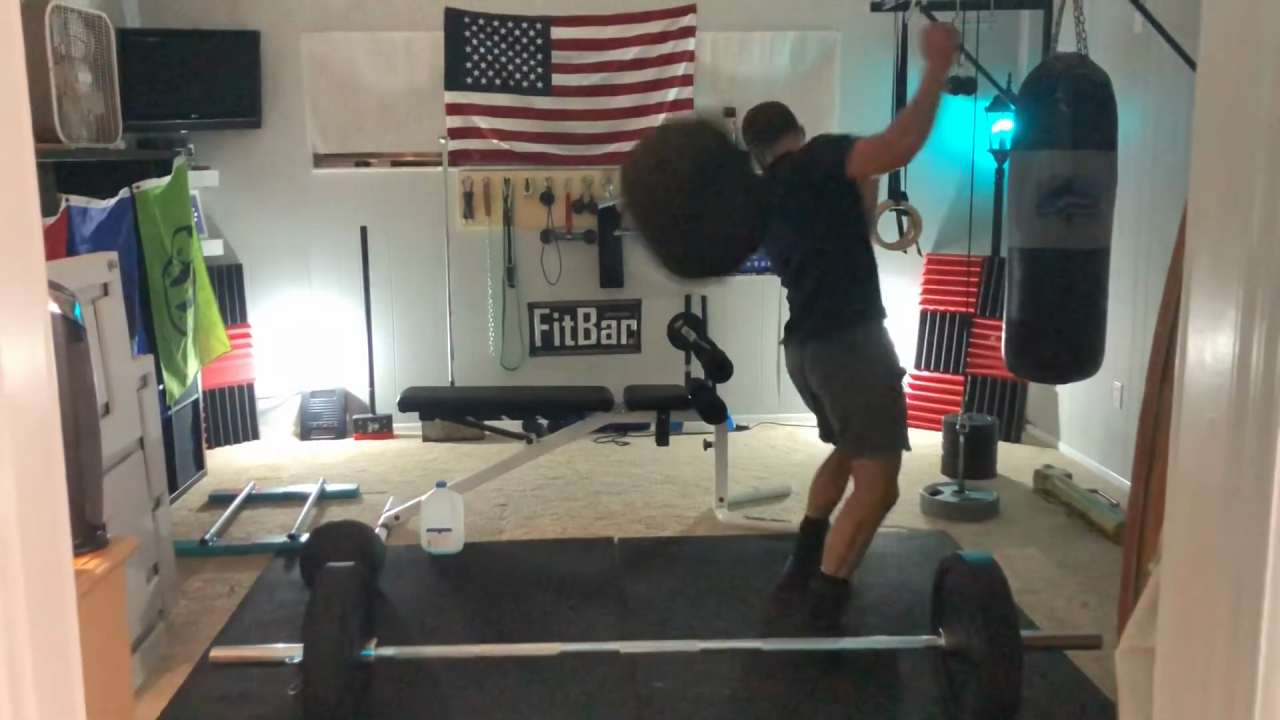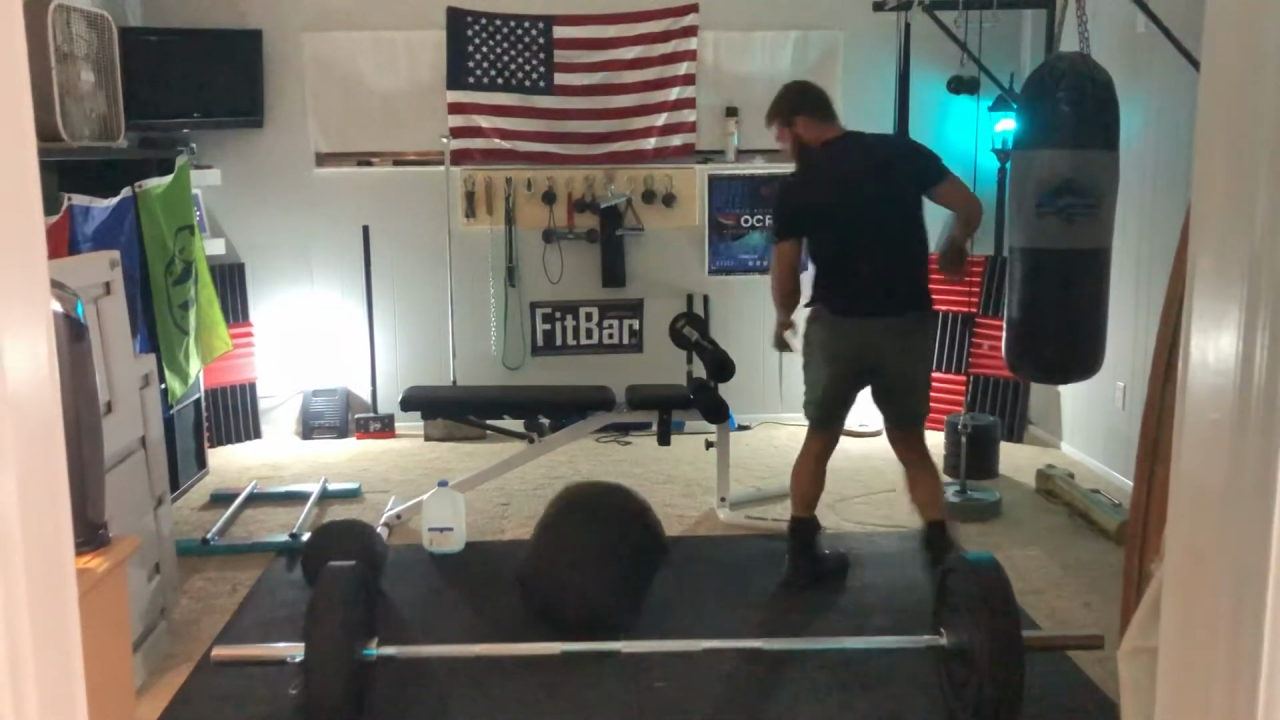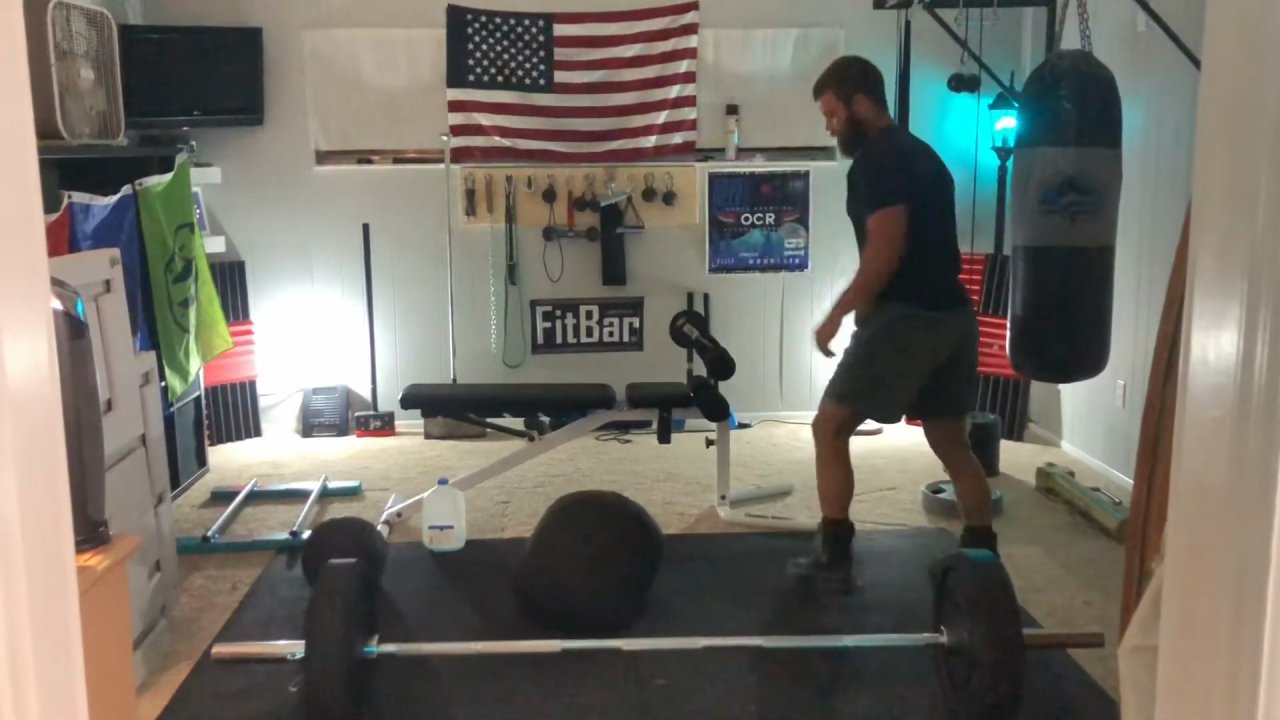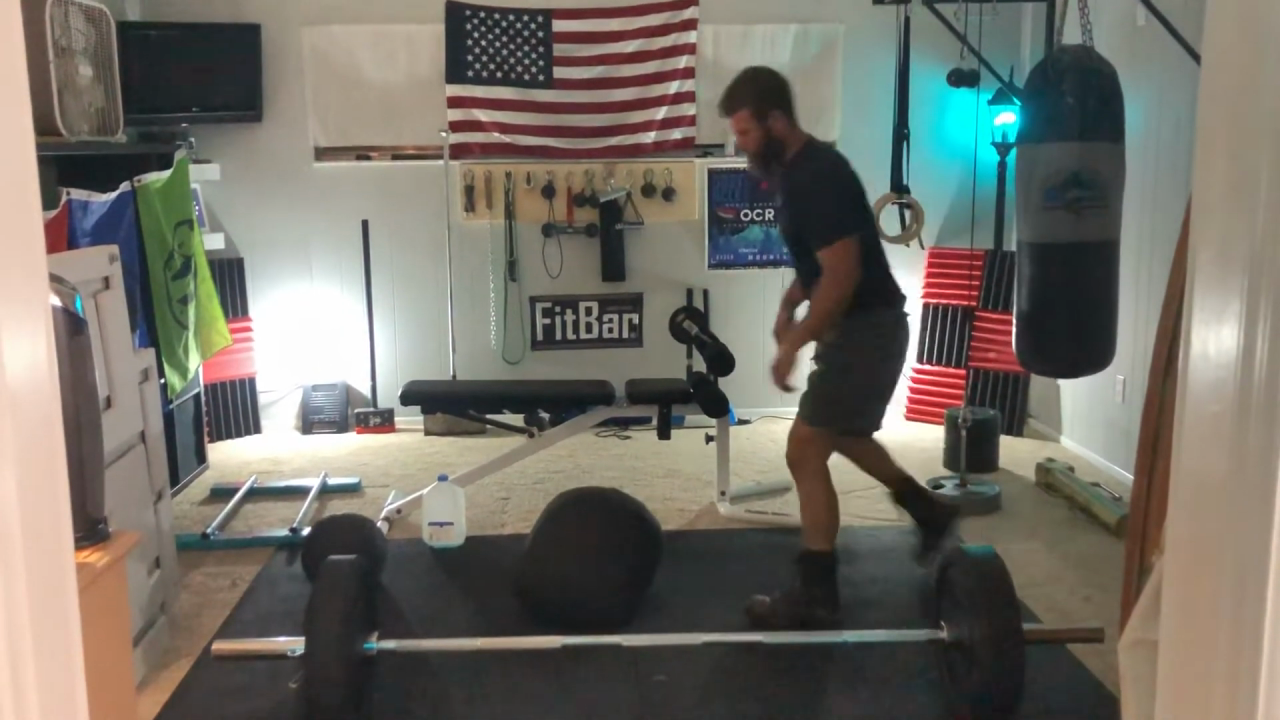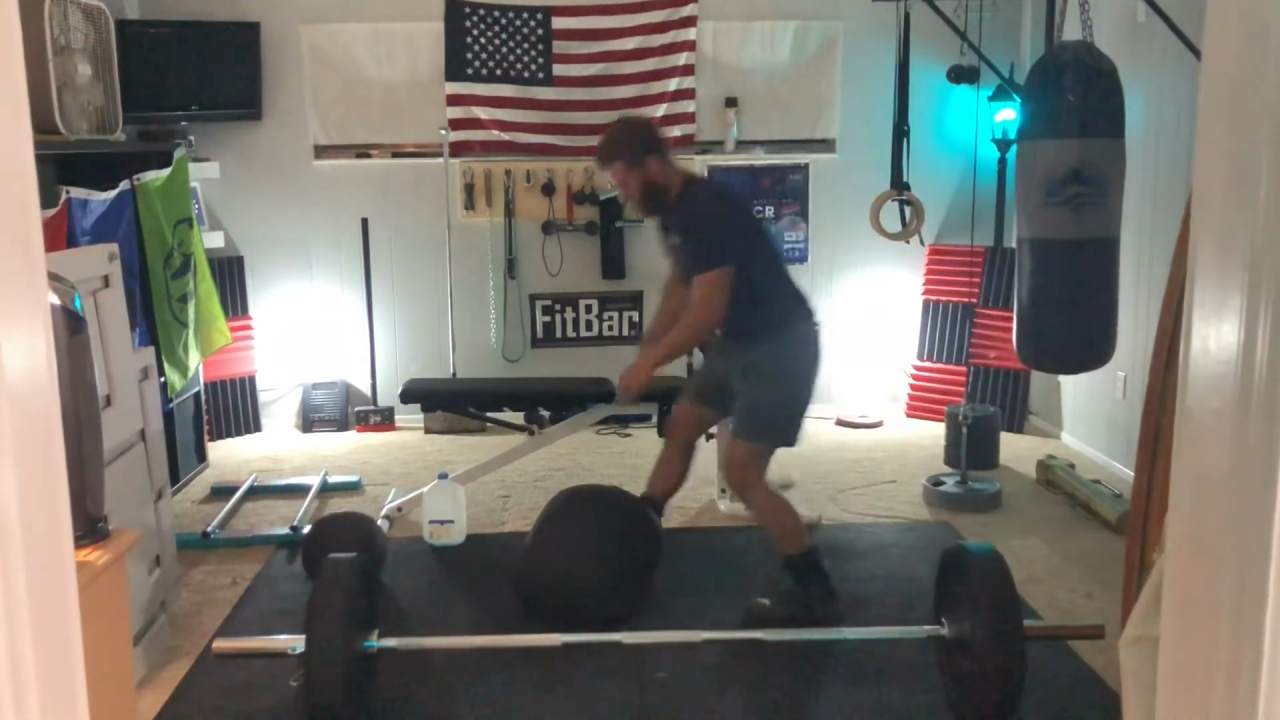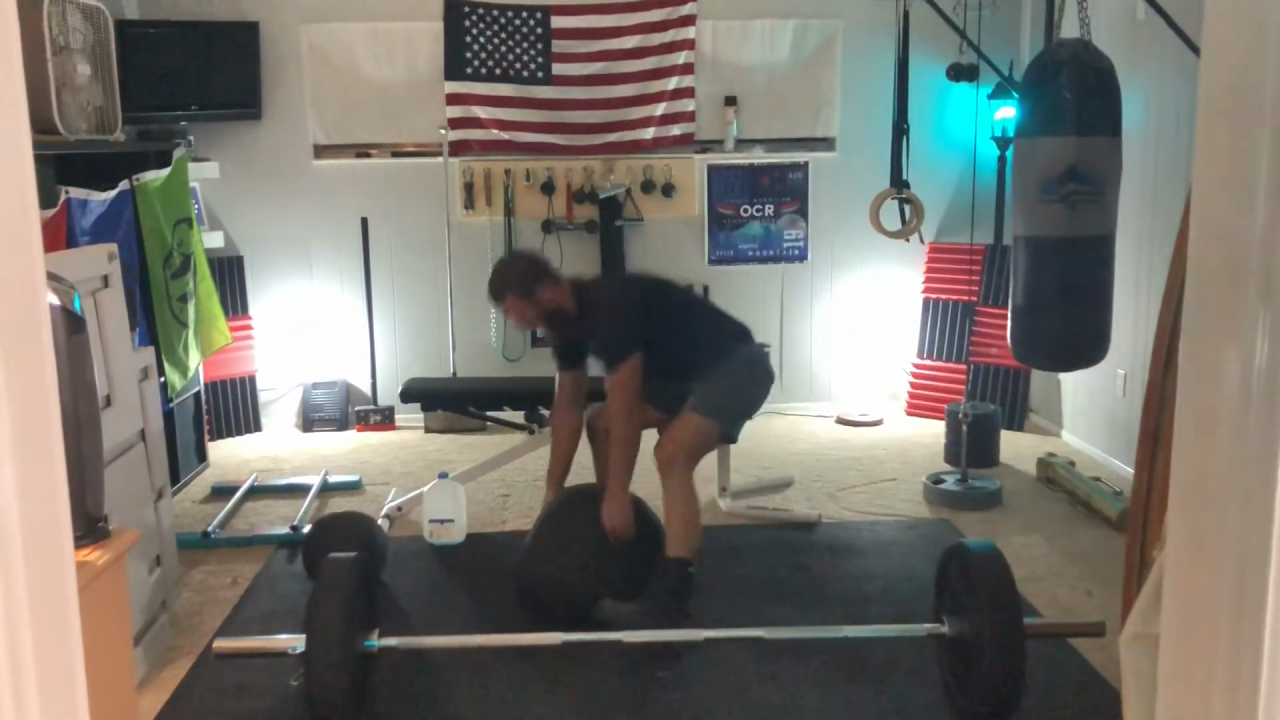
dt=0.4s
person 1, frame 1
left shoulder: (773, 195)
right shoulder: (818, 162)
right elbow: (899, 147)
left wrist: (858, 194)
right wrist: (936, 69)
left hip: (807, 343)
right hip: (847, 342)
left knee: (851, 452)
right knee: (877, 484)
left ankle: (805, 562)
right ankle: (822, 608)
person 1, frame 2
left shoulder: (797, 187)
right shoulder: (900, 154)
left elbow: (784, 276)
right elbow: (969, 208)
left wrist: (783, 320)
right wrist: (956, 245)
left hip: (835, 328)
right hip: (907, 326)
left knee: (819, 441)
right knee: (911, 448)
left ankle: (802, 556)
right ankle: (941, 556)
person 1, frame 3
left shoulder: (875, 161)
right shoulder: (923, 155)
left elbow: (886, 248)
left wrist: (837, 313)
right wrist: (874, 300)
left hip: (904, 319)
right hip: (953, 316)
left knee: (830, 427)
right knee: (952, 443)
left ankle: (835, 558)
person 1, frame 4
left shoulder: (815, 179)
right shoulder: (802, 168)
left elbow: (841, 275)
left wrist: (793, 345)
right wrist: (789, 306)
left hip: (865, 326)
right hip: (864, 321)
left knee: (805, 452)
right knee: (840, 433)
left ankle: (816, 594)
right ankle: (929, 512)
person 1, frame 5
left shoulder: (707, 211)
right shoulder: (674, 209)
left elbow: (707, 310)
right elbow: (679, 286)
left wrist: (647, 363)
right wrist: (650, 343)
left hip: (781, 345)
right hip: (738, 339)
left knee: (741, 472)
right knee: (680, 427)
left ankle: (814, 595)
person 1, frame 6
left shoulder: (611, 309)
right shoulder: (568, 319)
left elbow: (624, 409)
right elbow: (568, 405)
left wrist: (617, 492)
right wrist: (554, 486)
left hip: (735, 366)
left knee: (672, 456)
right knee: (600, 422)
left ankle: (670, 599)
right ankle: (608, 539)
